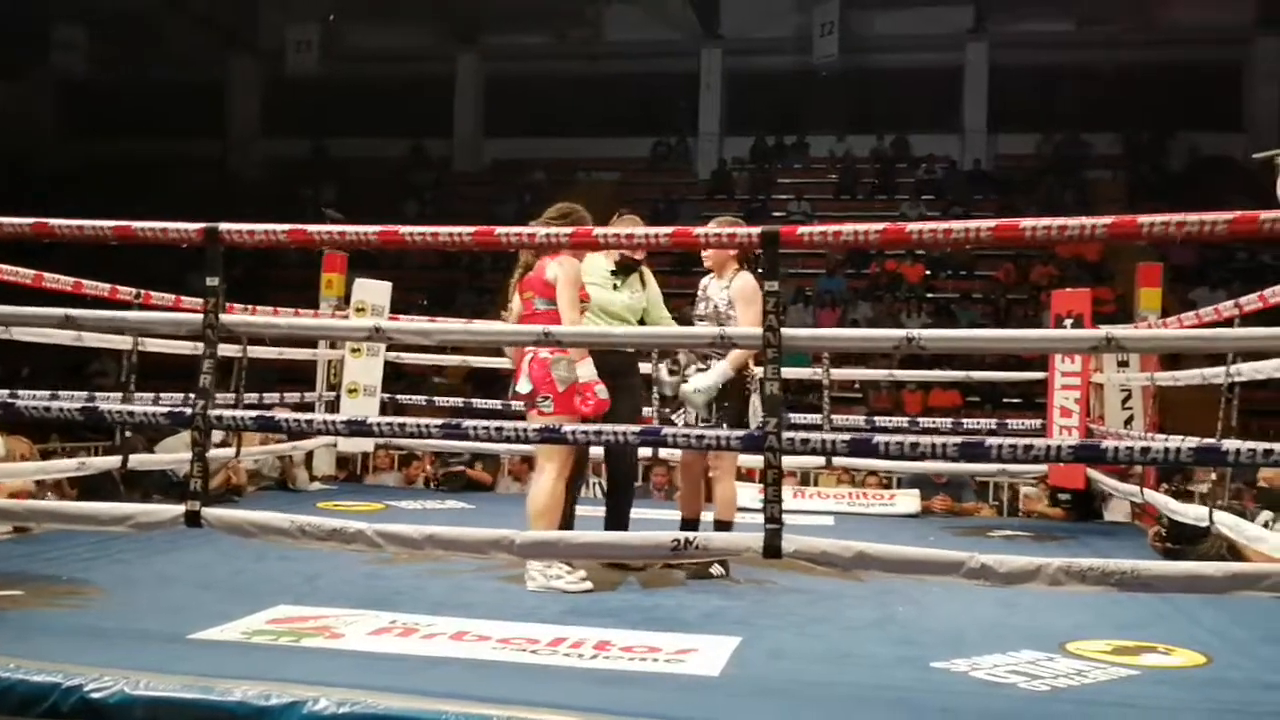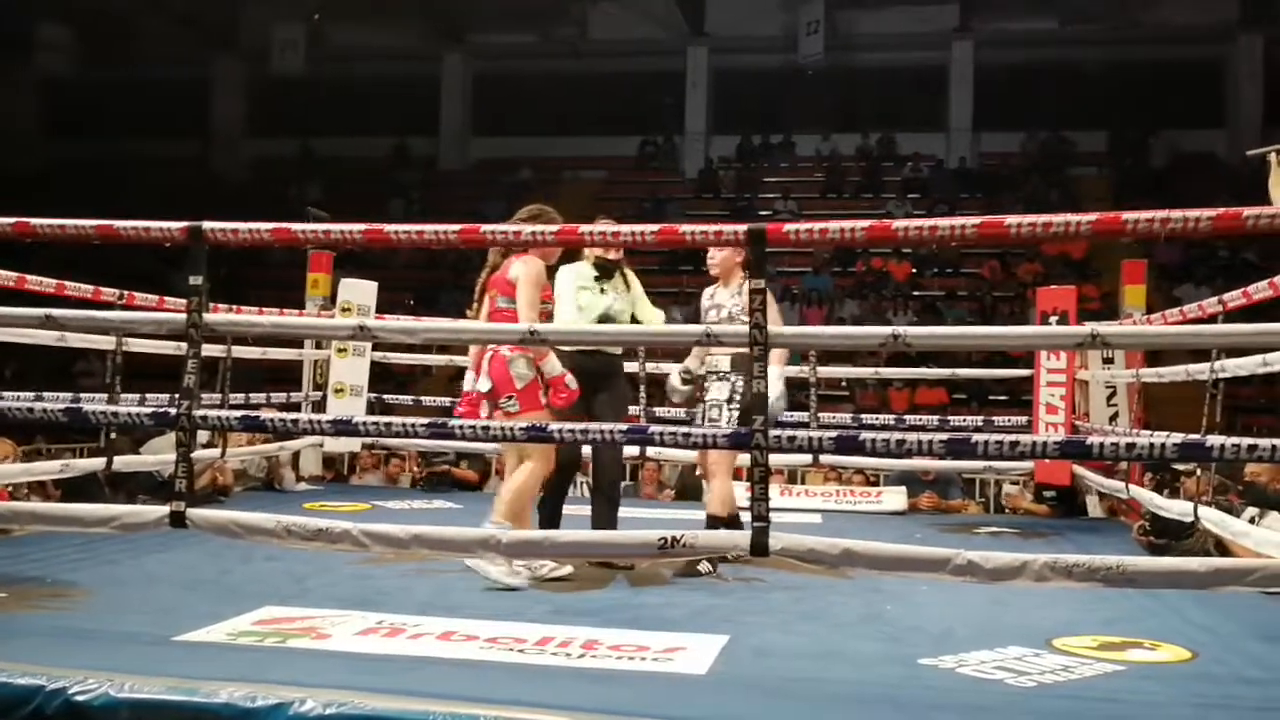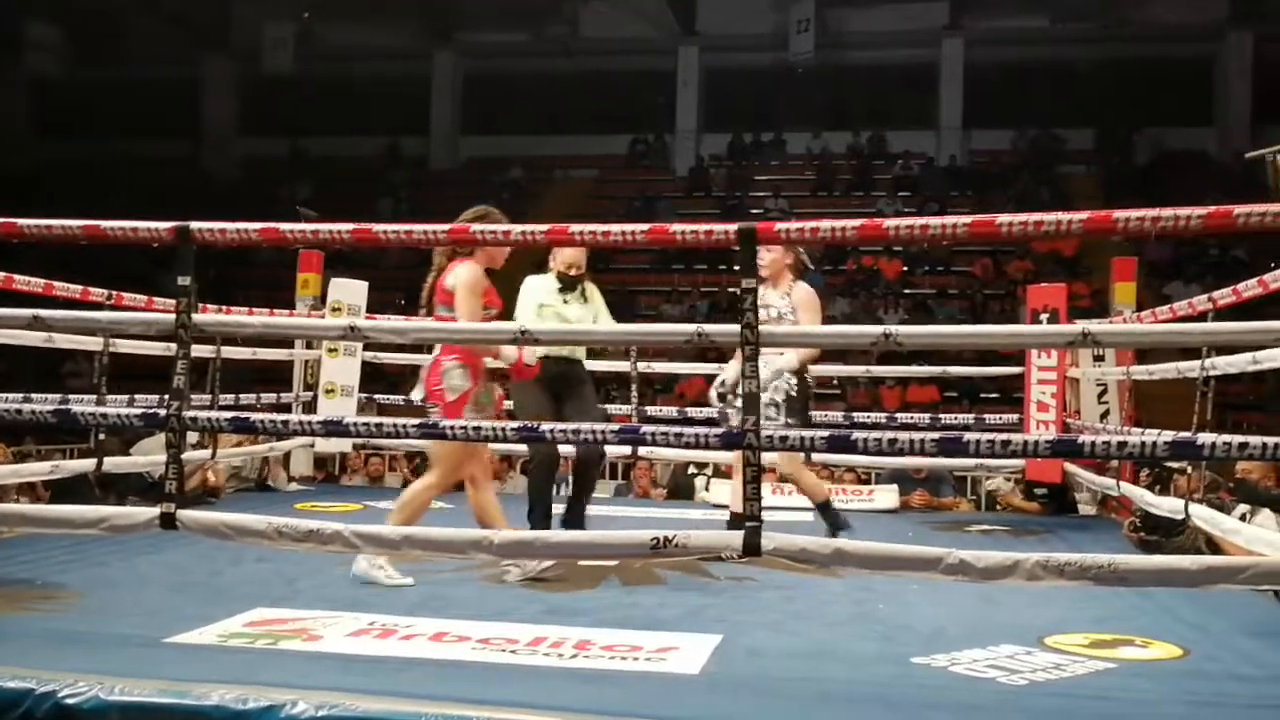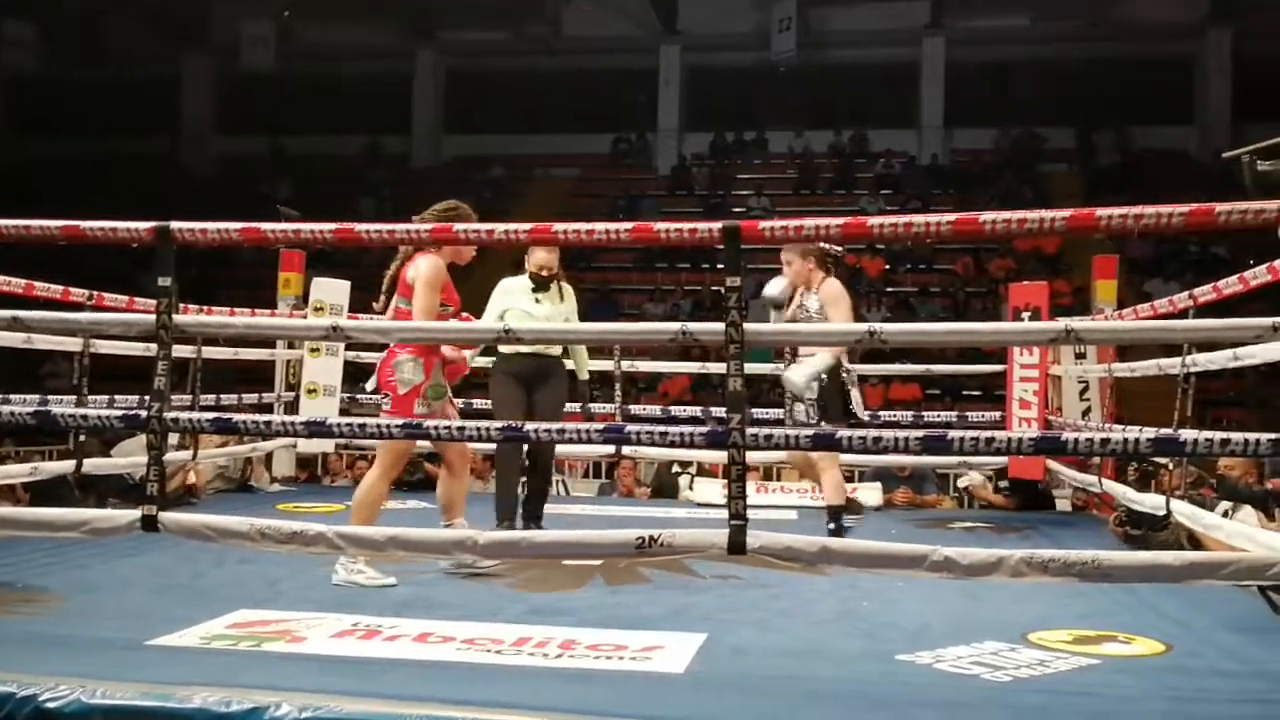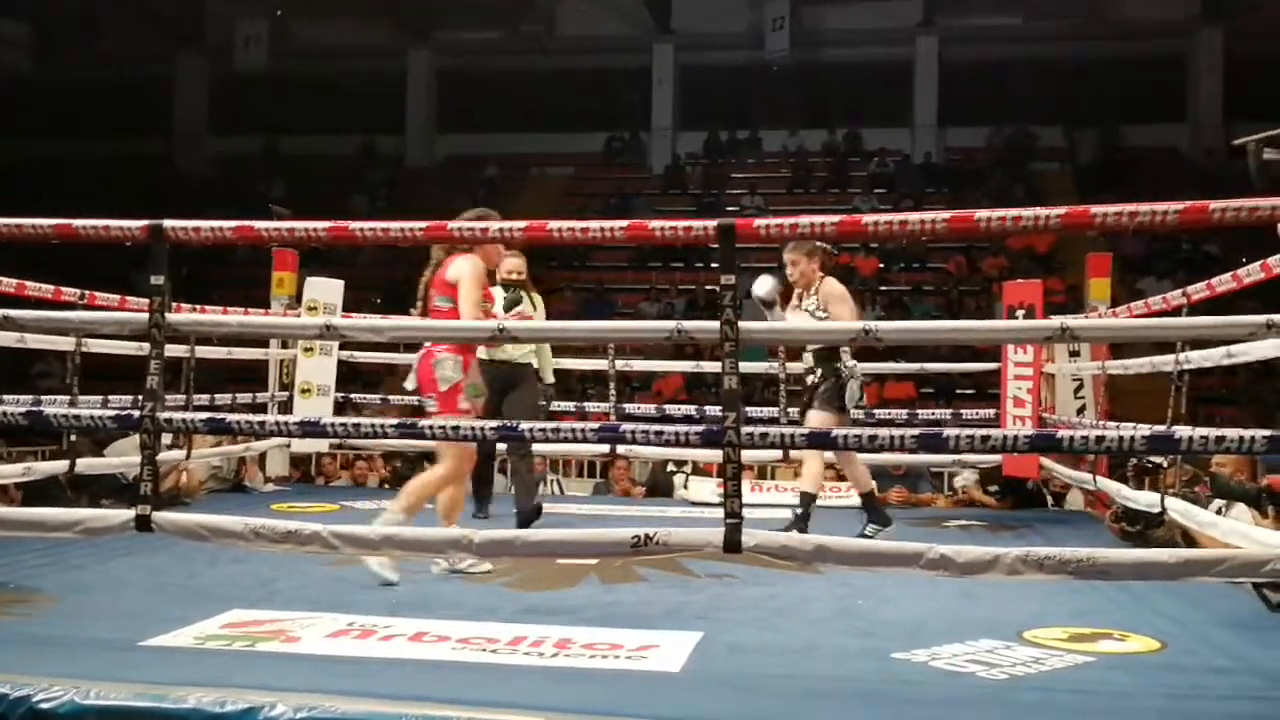
dt=0.4s
person 1, frame 1
left shoulder: (531, 270)
right shoulder: (565, 264)
right elbow: (570, 325)
right wrist: (589, 376)
left hip: (533, 367)
right hip: (555, 368)
left knee: (546, 467)
right knee: (556, 467)
left ankle: (543, 557)
right ankle: (541, 564)
person 1, frame 2
left shoulder: (501, 270)
right shoulder: (531, 265)
right elbow: (528, 325)
left wrist: (471, 385)
right wrist: (556, 370)
left hip: (497, 367)
right hip: (517, 367)
left knee: (518, 465)
right knee: (541, 460)
left ankle: (528, 557)
right ankle: (488, 546)
person 1, frame 3
left shoulder: (458, 271)
right shoulder: (470, 272)
left wrist: (486, 382)
right wrist: (513, 355)
left hip: (464, 378)
right hip: (456, 378)
left knee: (479, 472)
right knee: (442, 475)
left ankle: (517, 557)
right ankle: (374, 556)
person 1, frame 4
left shoulder: (426, 264)
right shoulder: (431, 265)
left elbow: (390, 320)
left wrist: (443, 351)
right wrist: (454, 343)
left hip: (427, 374)
right hip: (411, 371)
left knee: (458, 455)
right knee: (388, 467)
right ankle: (349, 562)
person 1, frame 5
left shoulder: (452, 268)
right shoulder: (472, 264)
right elbow: (467, 325)
left hip: (449, 367)
right hip: (447, 367)
left knee: (464, 462)
right knee: (451, 465)
right ankle: (378, 530)
person 2, frame 1
left shoulder: (744, 283)
right shoulder: (705, 283)
left wrist: (715, 375)
right wrist: (681, 363)
left hip: (728, 385)
right hip: (703, 381)
left knee: (720, 467)
right knee: (689, 464)
left ankle: (719, 554)
person 2, frame 2
right shoulder: (709, 294)
left wrist: (774, 380)
right wrist: (687, 370)
left hip: (741, 383)
right hip: (712, 384)
left knee: (719, 461)
right knee: (708, 464)
left ankle: (712, 552)
right ankle: (736, 535)
person 2, frame 3
left shoulder: (802, 293)
right shoulder: (760, 293)
left elbow: (812, 345)
left wrist: (780, 364)
right wrist: (730, 373)
left hip: (787, 384)
right hip: (756, 382)
left knee: (788, 465)
right knee: (741, 460)
left ankle: (834, 522)
right ankle: (733, 534)
person 2, frame 4
left shoulder: (831, 288)
right shoulder: (800, 293)
left wrist: (813, 365)
right wrist: (778, 308)
left hip: (829, 378)
right hip: (805, 380)
left knee: (822, 459)
right knee: (800, 456)
left ankle: (835, 532)
right ankle: (844, 504)
person 2, frame 5
left shoulder: (831, 288)
right shoulder: (801, 292)
left wrist: (810, 326)
right wrist: (770, 307)
left hip: (835, 372)
right hip: (818, 373)
left knee: (811, 446)
right knee: (840, 450)
left ankle: (800, 524)
right ankle: (877, 515)
person 3, frame 1
left shoulder: (643, 276)
right shoulder: (584, 266)
left elbow: (662, 322)
left hip: (624, 369)
left knee: (624, 458)
right knee: (574, 453)
person 3, frame 2
left shoulder: (626, 276)
right shoulder: (568, 274)
left elbow: (648, 313)
right elbow: (566, 318)
left wrist: (662, 322)
right wrist: (598, 319)
left hip: (610, 372)
right hip: (569, 368)
left knee: (609, 457)
right knee: (565, 454)
person 3, frame 3
left shoulder: (589, 291)
right shoulder: (533, 285)
left elbow: (607, 327)
right elbow: (525, 322)
left hip: (574, 375)
right hip: (535, 375)
left knee: (592, 452)
right knee: (544, 454)
left ankle: (575, 516)
right ankle: (539, 532)
person 3, frame 4
left shoulder: (565, 292)
right shoulder: (507, 288)
left wrist: (583, 378)
left hip: (550, 372)
right hip: (509, 369)
left knee: (543, 446)
right knee: (510, 441)
left ankle: (533, 518)
right ankle: (505, 519)
person 3, frame 5
left shoulder: (534, 301)
left elbow: (541, 345)
left wrist: (548, 381)
right wrist: (505, 311)
left hip: (522, 376)
right hip: (487, 373)
left knee: (520, 442)
right knee: (483, 443)
left ankle: (526, 507)
right ankle: (481, 500)
